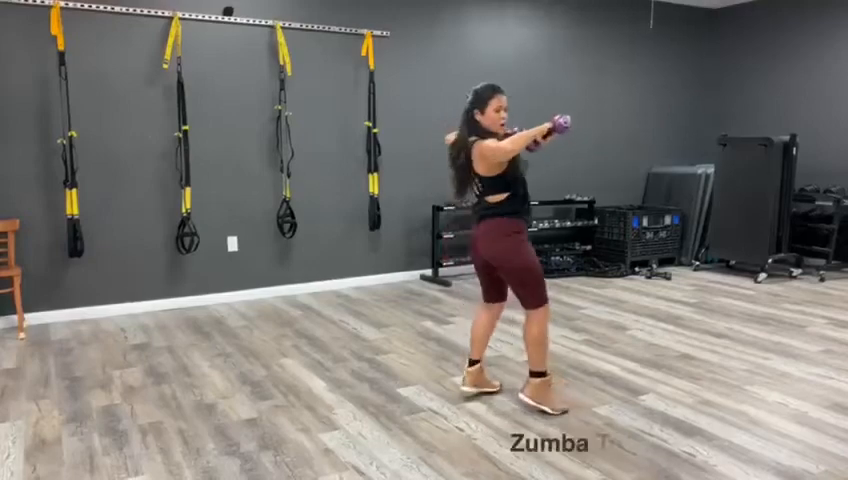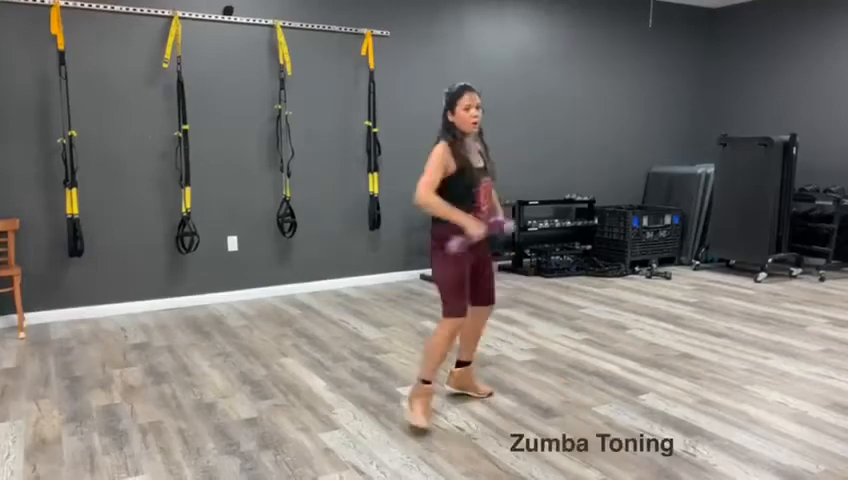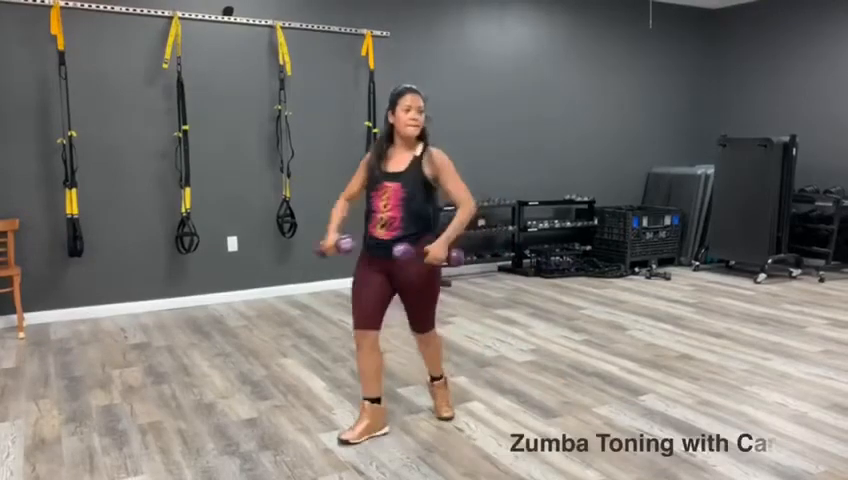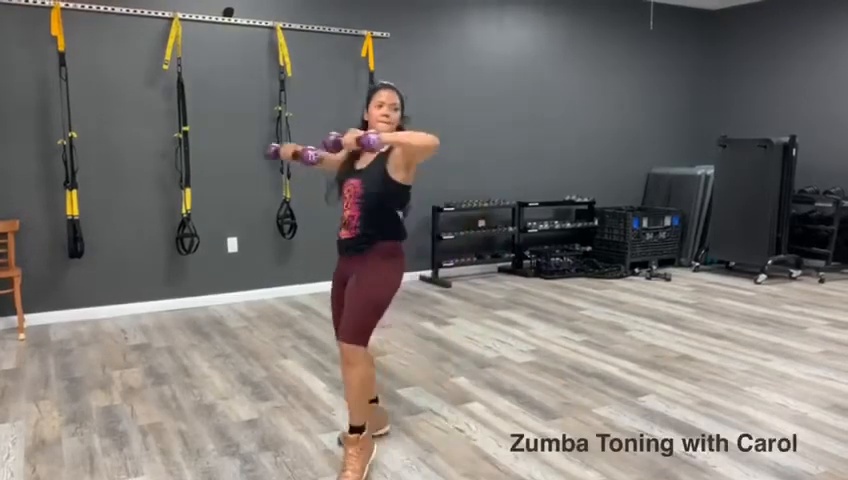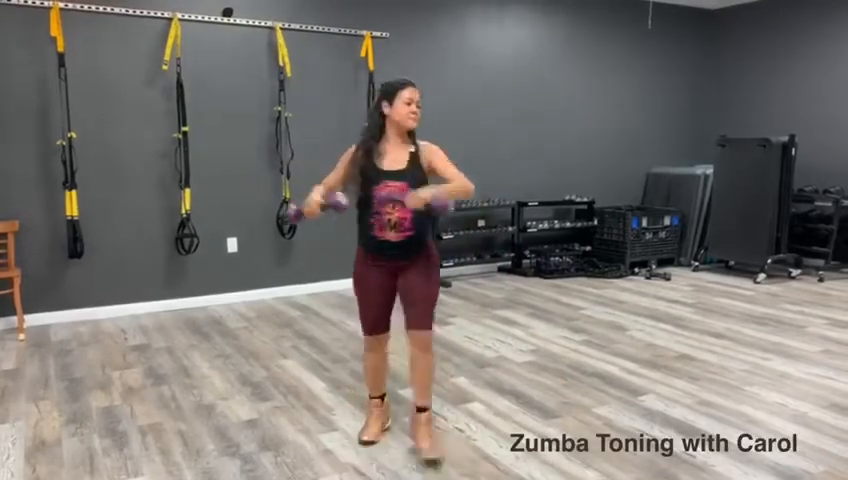
dt=0.5s
person 1, frame 1
left shoulder: (470, 143)
right shoulder: (487, 148)
right elbow: (508, 148)
right wrist: (541, 129)
left hip: (484, 235)
right hip: (506, 235)
left knee: (492, 302)
right knee: (538, 308)
left ankle: (474, 372)
right ankle: (538, 386)
person 1, frame 2
left shoulder: (480, 148)
right shoulder: (445, 151)
right elbow: (423, 196)
left wrist: (498, 212)
right wrist: (466, 221)
left hip: (478, 242)
right hip: (451, 244)
left knee: (483, 308)
right knee: (454, 319)
left ankle: (462, 375)
right ankle: (420, 393)
person 1, frame 3
left shoulder: (433, 159)
right shoulder: (373, 158)
left elbow: (467, 205)
right elbow: (346, 198)
left wrist: (444, 241)
right wrist: (333, 231)
left hip: (417, 259)
right hip: (373, 259)
left knee: (424, 332)
right knee: (364, 334)
left ankle: (438, 385)
right ankle: (372, 412)
person 1, frame 4
left shoulder: (399, 154)
right shoulder: (352, 154)
left elbow: (430, 143)
right elbow: (326, 161)
left wrist: (373, 138)
right wrist: (297, 151)
left hip: (380, 260)
right hip: (348, 259)
left knee: (352, 348)
right knee: (351, 345)
left ankle: (358, 443)
right ankle: (374, 415)
person 1, frame 5
left shoulder: (425, 152)
right shoulder: (360, 153)
left elbow: (465, 188)
right elbow: (326, 188)
left wrist: (430, 193)
right wrist: (314, 199)
left hip: (418, 257)
right hip: (373, 259)
left knee: (422, 336)
right knee: (375, 338)
left ankle: (421, 421)
right ankle: (378, 407)
